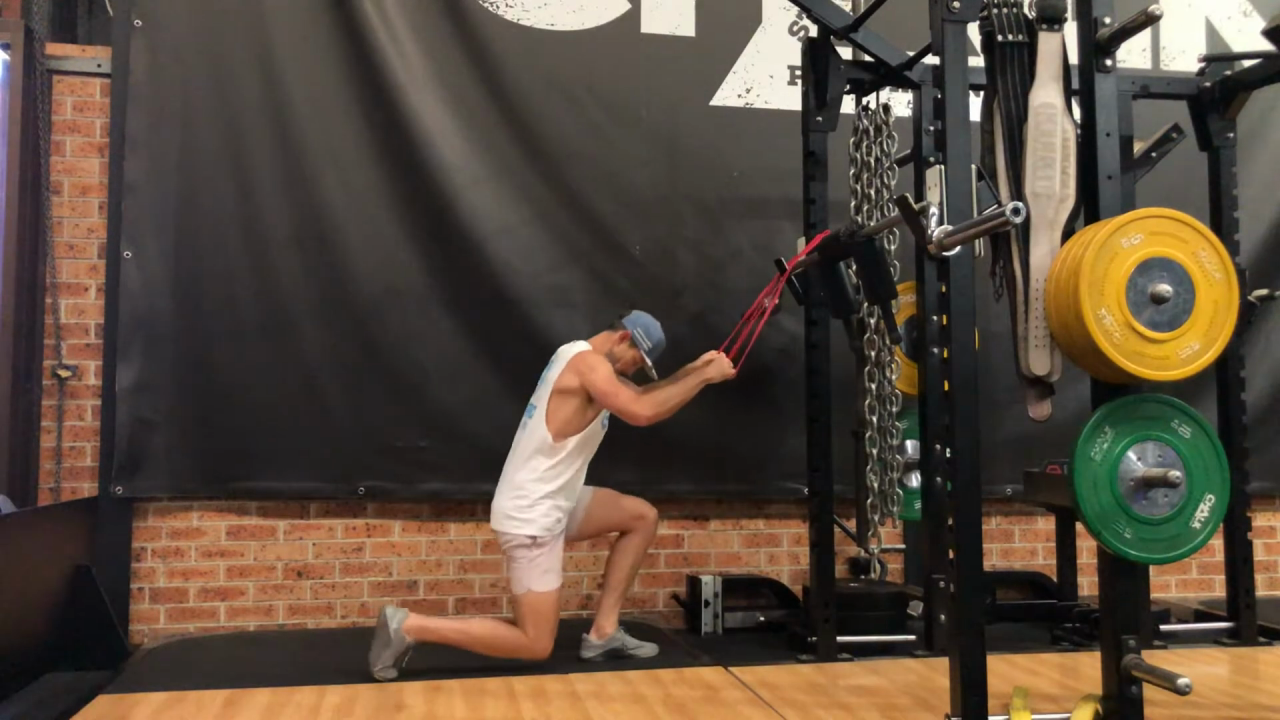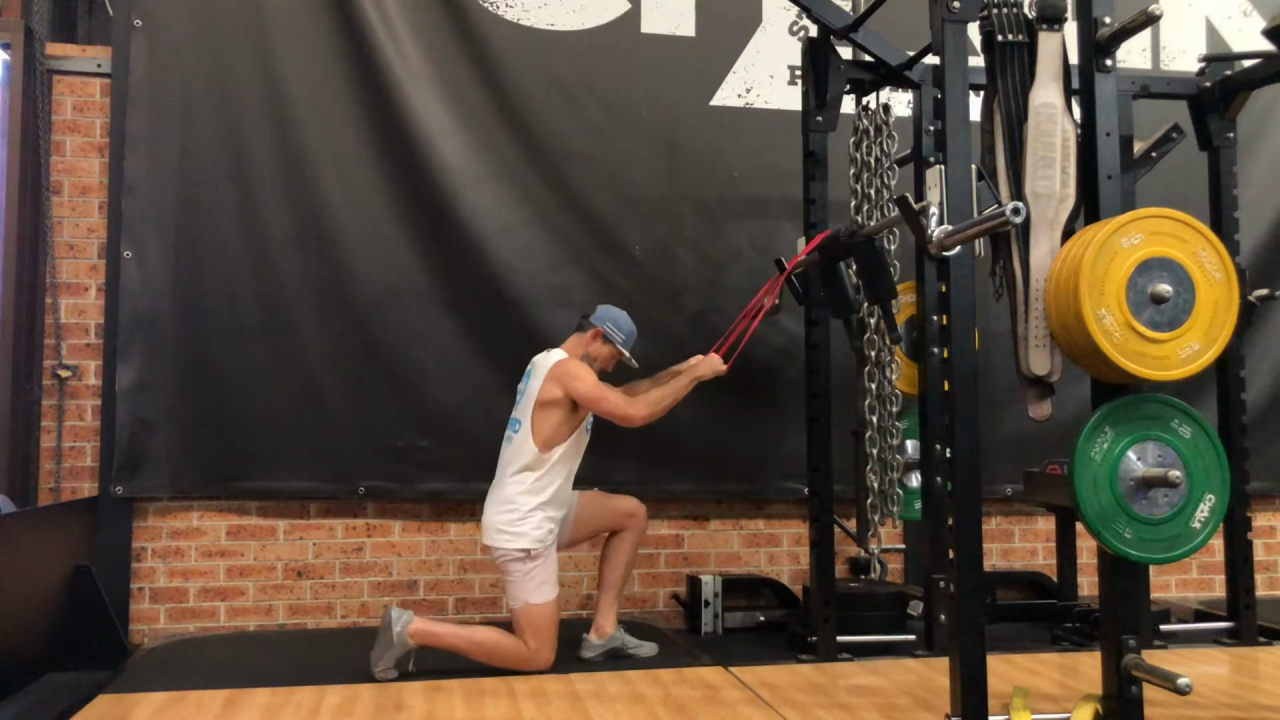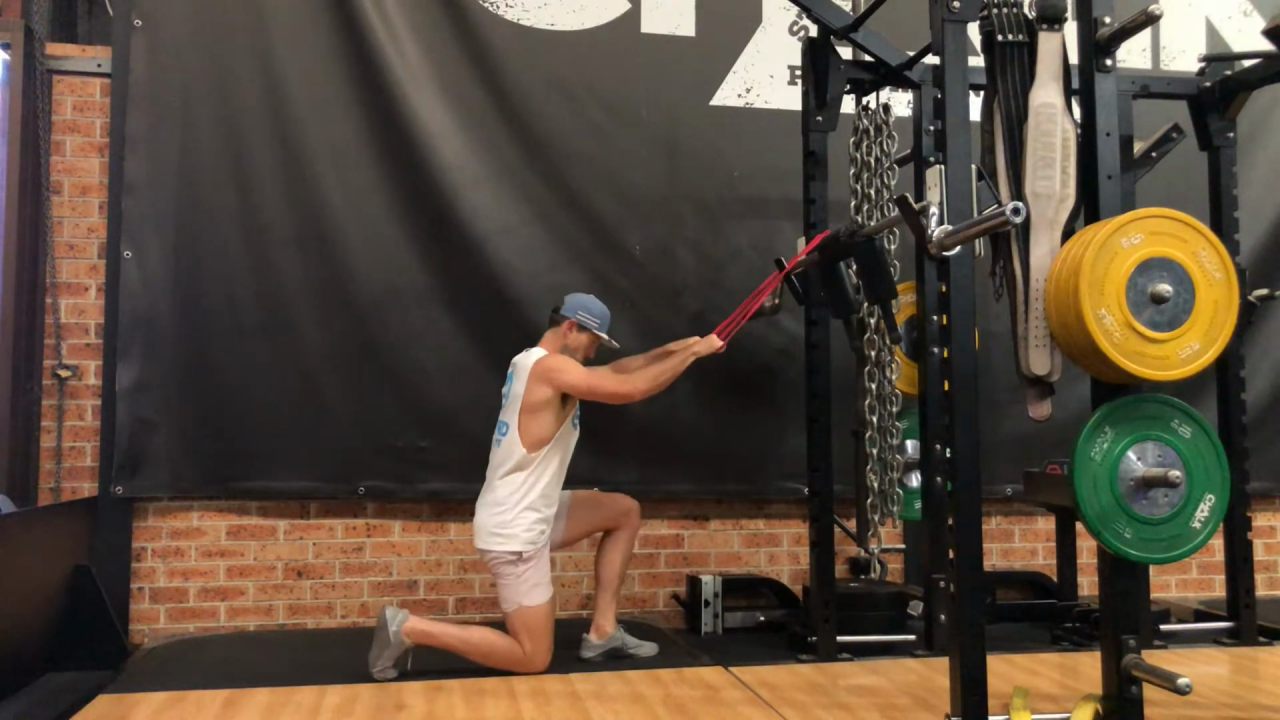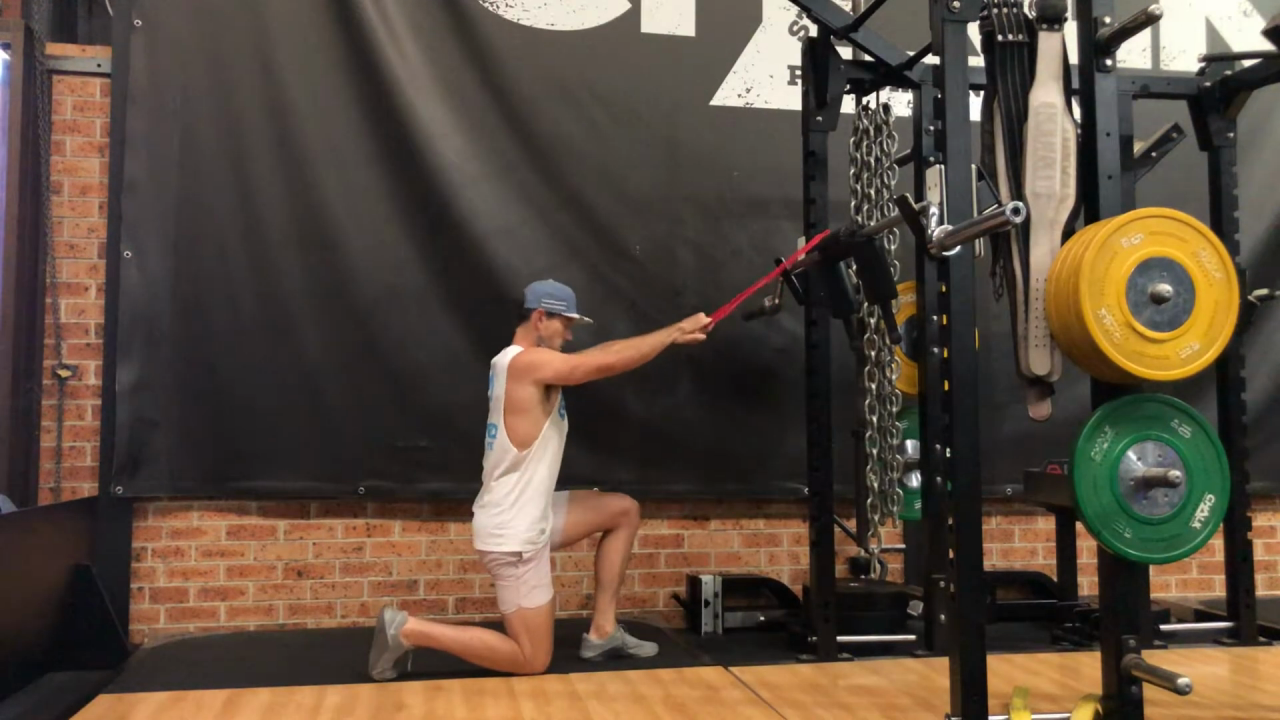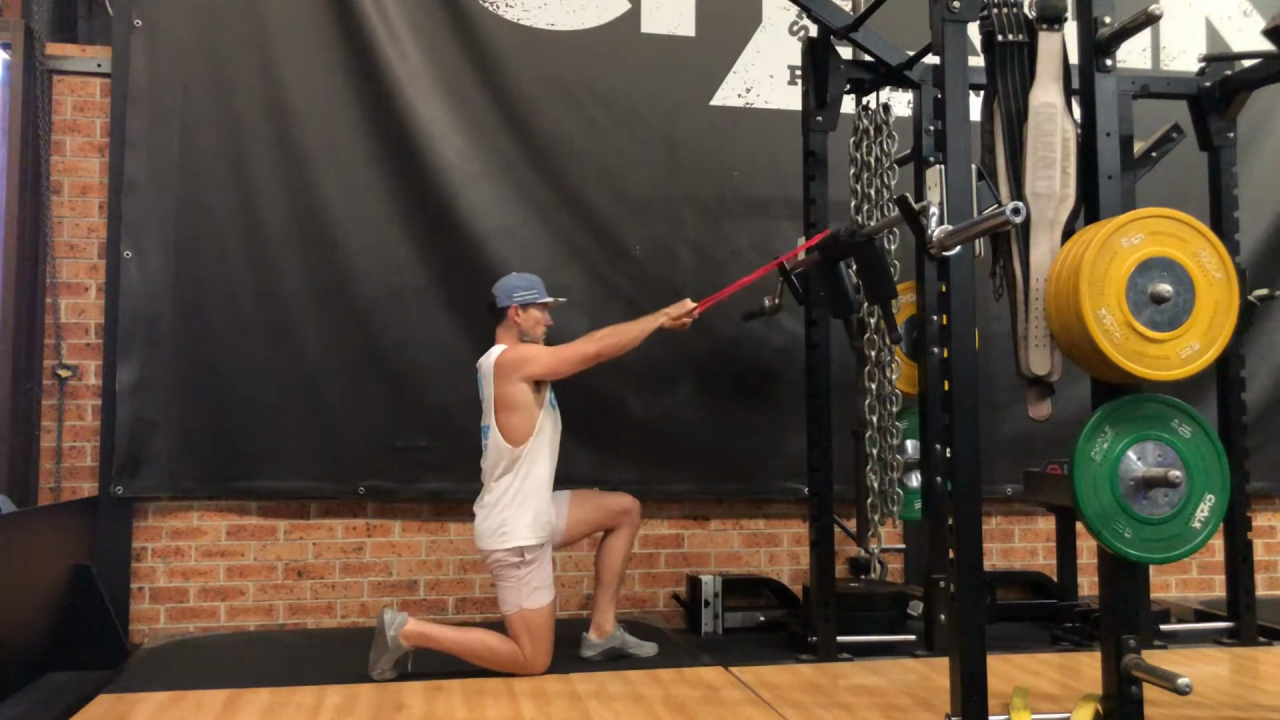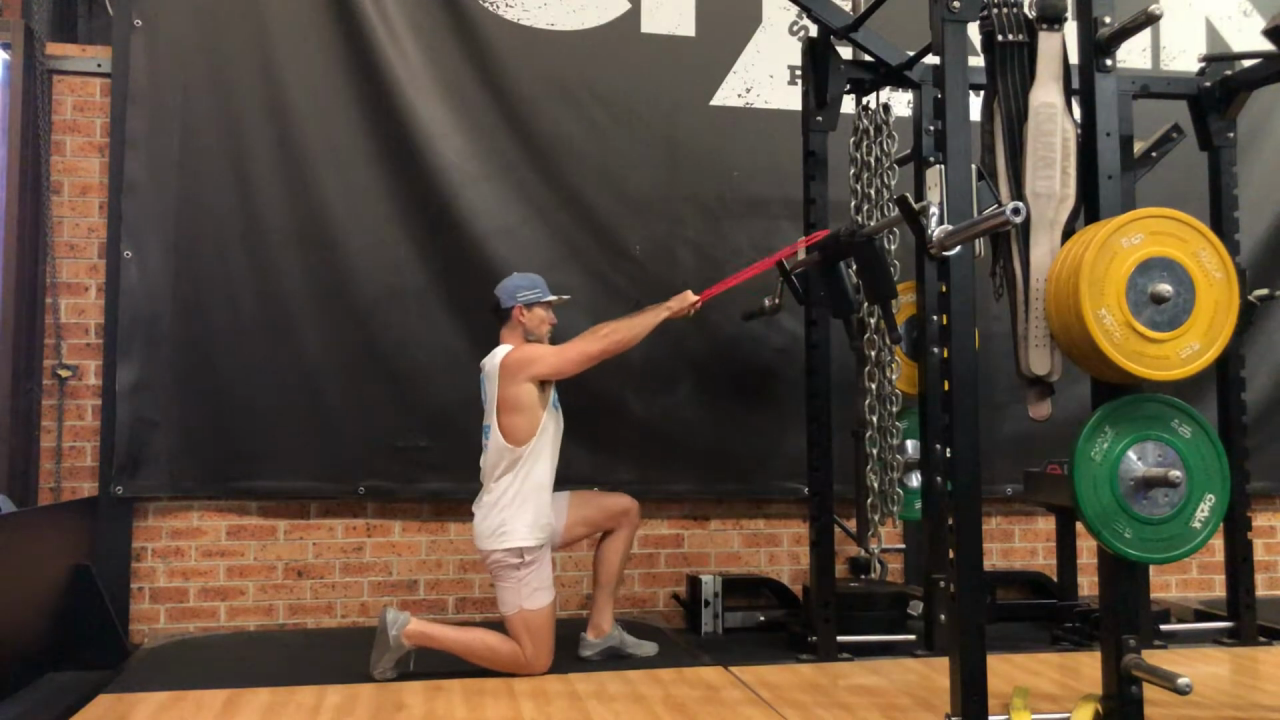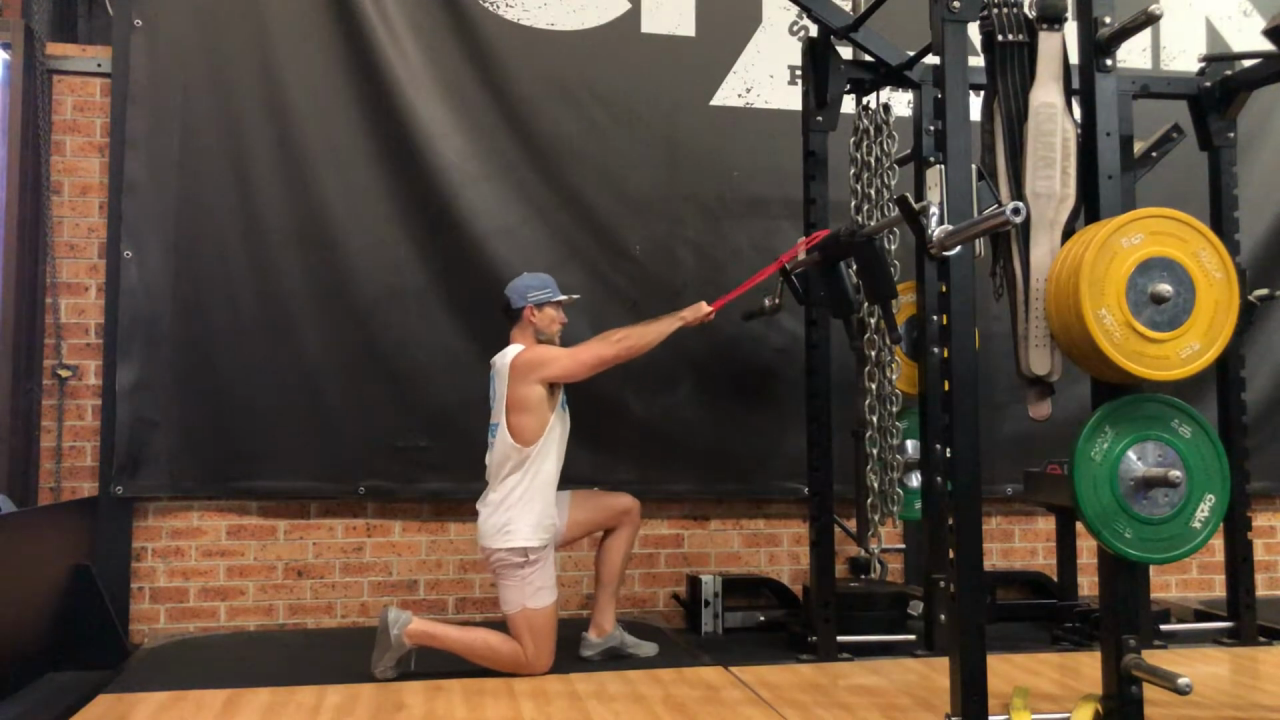
dt=0.2s
person 1, frame 1
left shoulder: (579, 359)
right shoulder: (587, 361)
left elbow: (637, 398)
right elbow: (641, 412)
left wrist: (692, 369)
right wrist: (706, 377)
left hip: (550, 501)
right hip: (529, 515)
left knee: (643, 518)
right knee: (536, 643)
left ankle: (603, 633)
right ankle: (407, 626)
person 1, frame 2
left shoulder: (552, 364)
right shoulder: (566, 370)
left elbow: (622, 396)
right elbow: (633, 414)
left wrist: (679, 369)
right wrist: (695, 375)
left hip: (536, 513)
right hip: (522, 531)
left knee: (632, 514)
right knee: (537, 657)
left ankle: (603, 633)
right ankle: (411, 629)
person 1, frame 3
left shoulder: (538, 364)
right shoulder: (549, 367)
left elbow: (616, 370)
right elbow: (631, 388)
left wrist: (677, 347)
right wrist: (693, 353)
left hip: (528, 515)
right hip: (514, 533)
left knee: (626, 511)
right knee: (532, 659)
left ankle: (602, 632)
right ankle: (407, 628)
person 1, frame 4
left shoulder: (522, 364)
right shoulder: (526, 362)
left elbow: (602, 352)
right elbow: (612, 360)
left wrist: (672, 334)
right wrist: (677, 330)
left hip: (528, 516)
right hip: (513, 535)
left knee: (624, 511)
right knee: (532, 660)
left ankle: (602, 633)
right ankle: (406, 629)
person 1, frame 5
left shoulder: (513, 361)
right shoulder: (513, 360)
left elbow: (589, 342)
right elbow: (601, 348)
left wrist: (661, 322)
right wrist: (664, 314)
left hip: (529, 515)
right hip: (515, 533)
left knee: (625, 510)
right knee: (532, 661)
left ankle: (602, 632)
right ankle: (405, 630)
person 1, frame 6
left shoulder: (514, 360)
right shoulder: (518, 361)
left elbow: (592, 337)
right elbow: (606, 344)
left wrist: (663, 312)
right wrist: (669, 308)
left hip: (529, 514)
right hip: (514, 532)
left knee: (624, 510)
right knee: (533, 661)
left ankle: (599, 632)
right ankle: (407, 630)
person 1, frame 7
left shoulder: (521, 360)
right shoulder: (530, 362)
left elbow: (602, 342)
right elbow: (617, 350)
left wrist: (675, 318)
right wrist: (682, 318)
left hip: (531, 514)
right hip: (517, 533)
left knee: (625, 510)
right knee: (534, 661)
left ankle: (602, 632)
right ankle: (409, 629)
